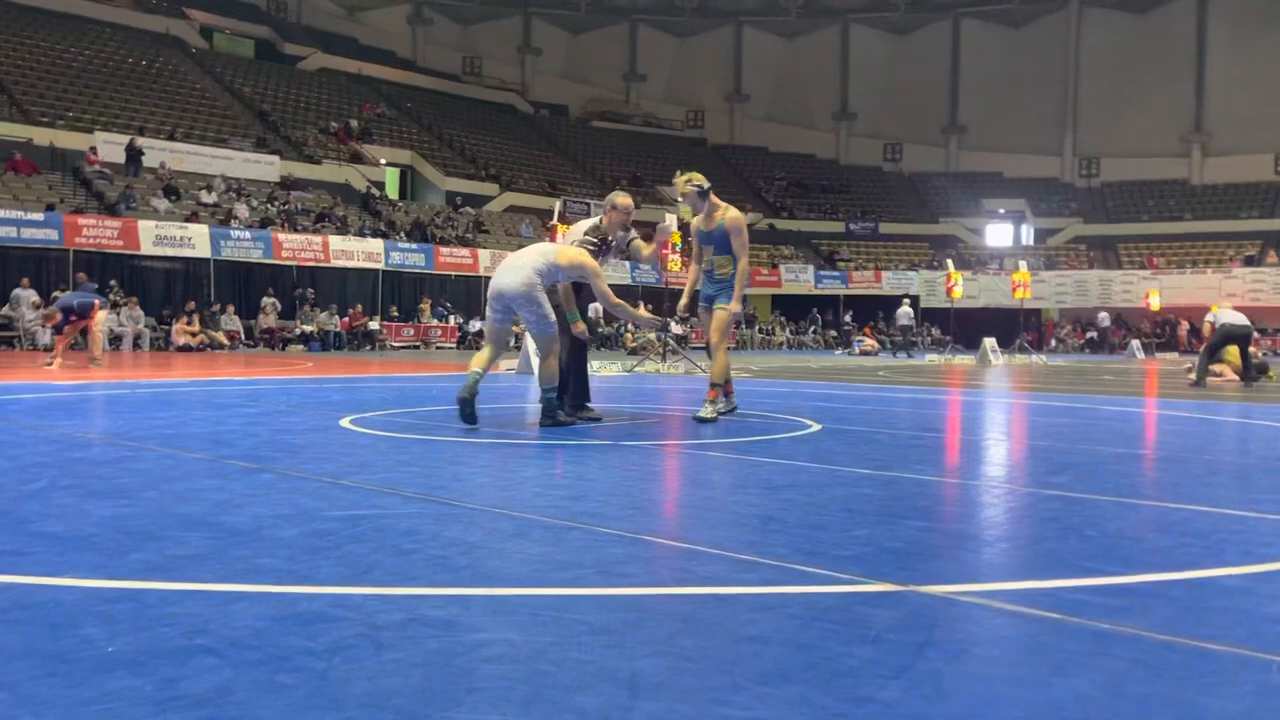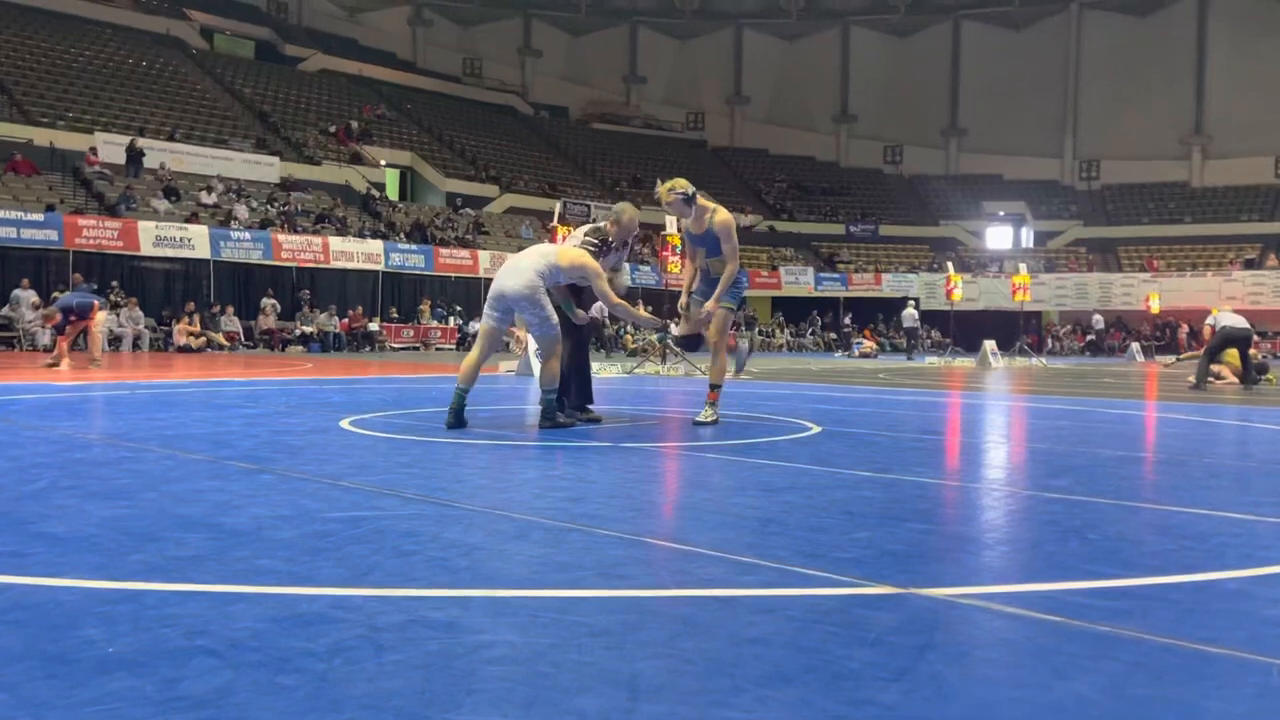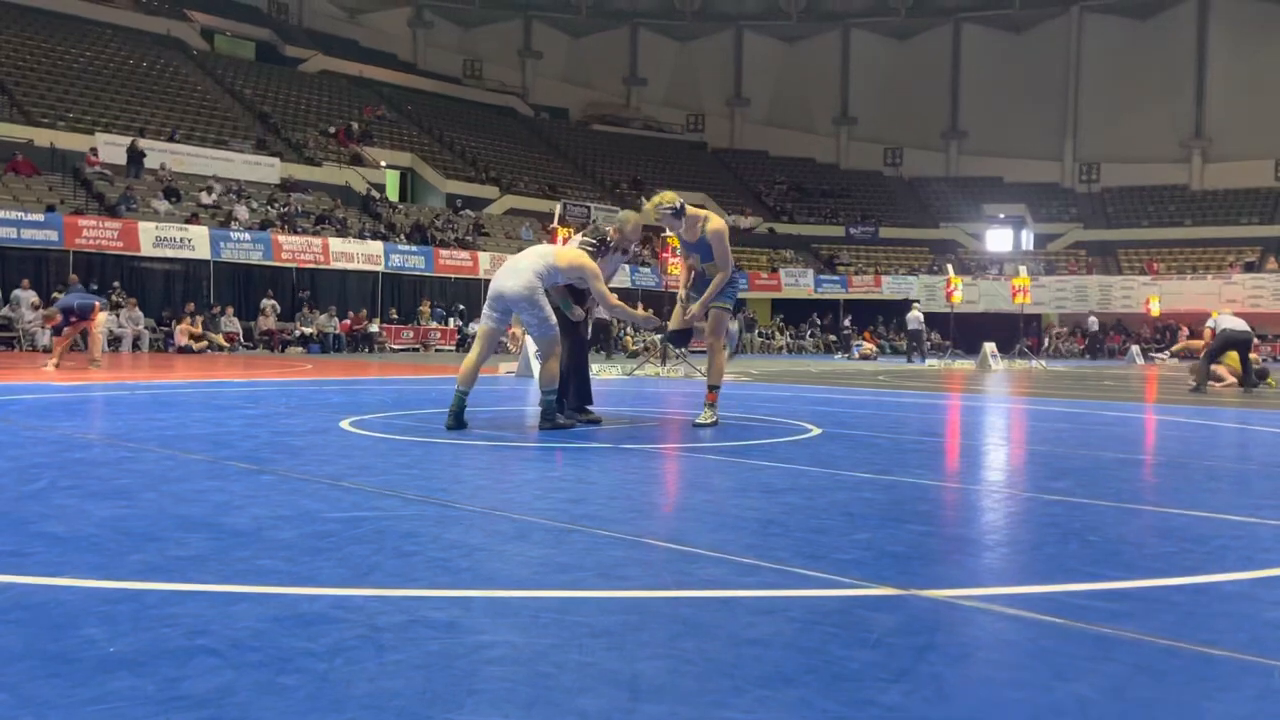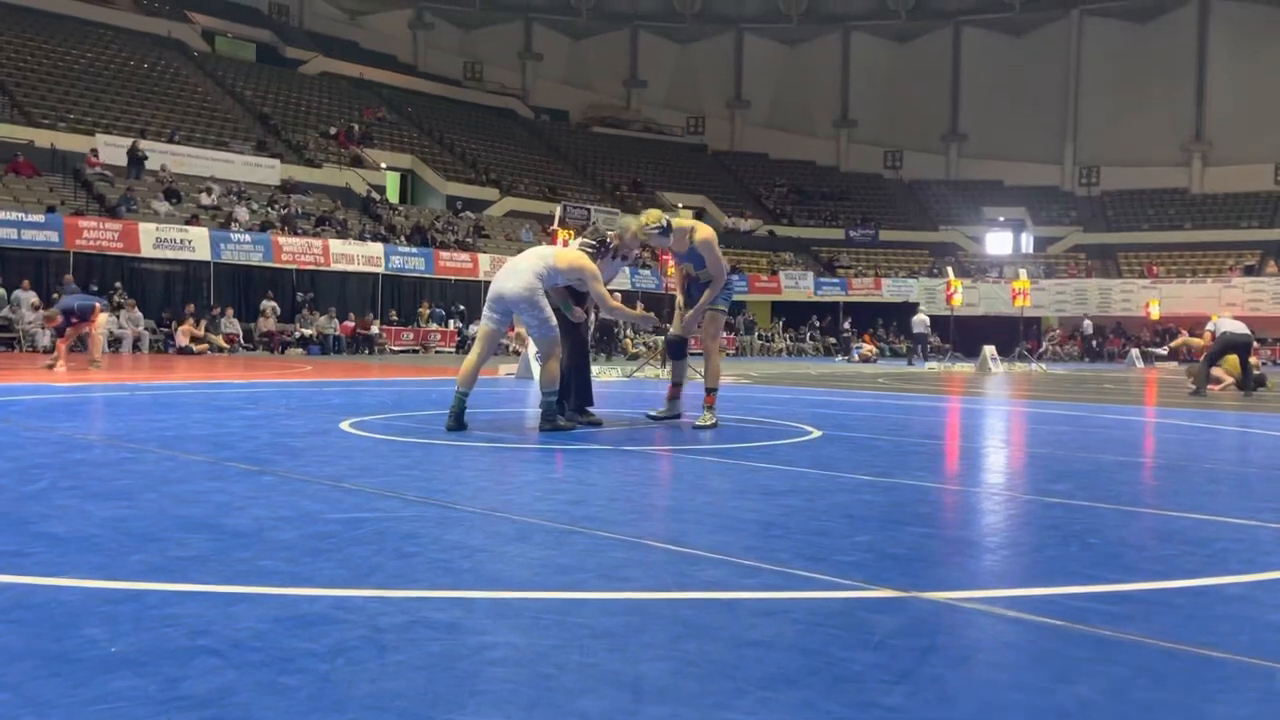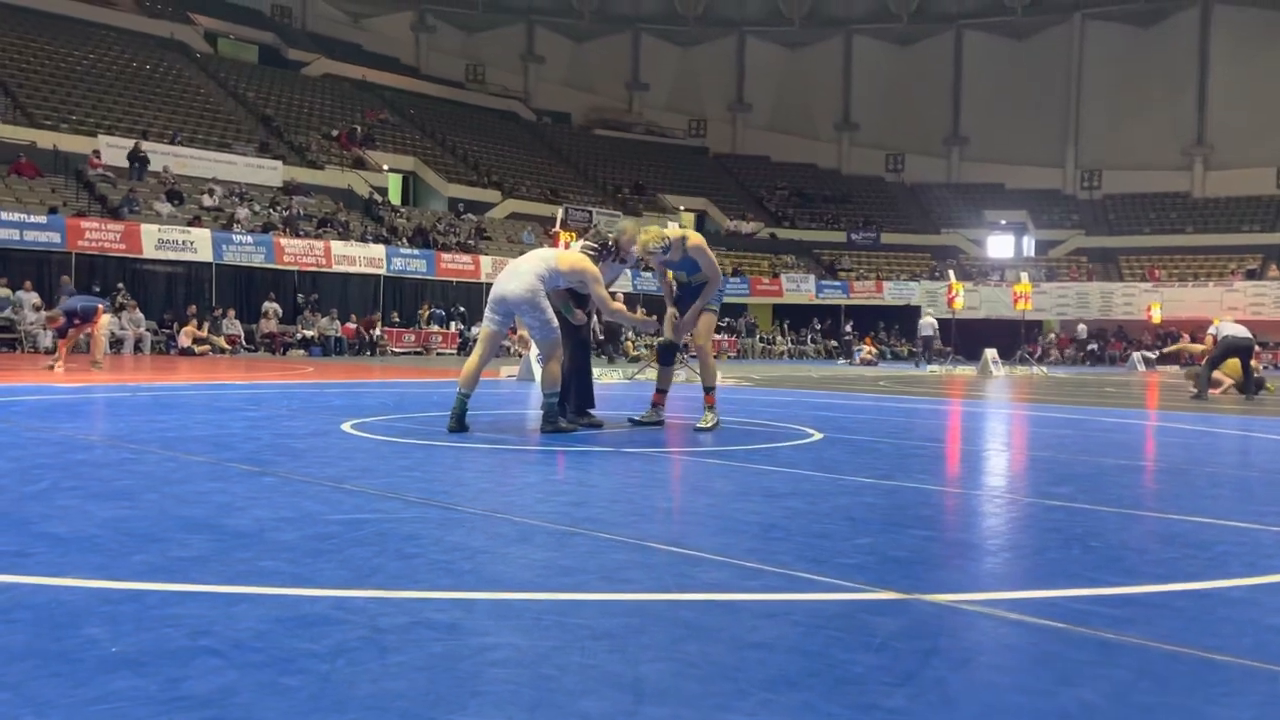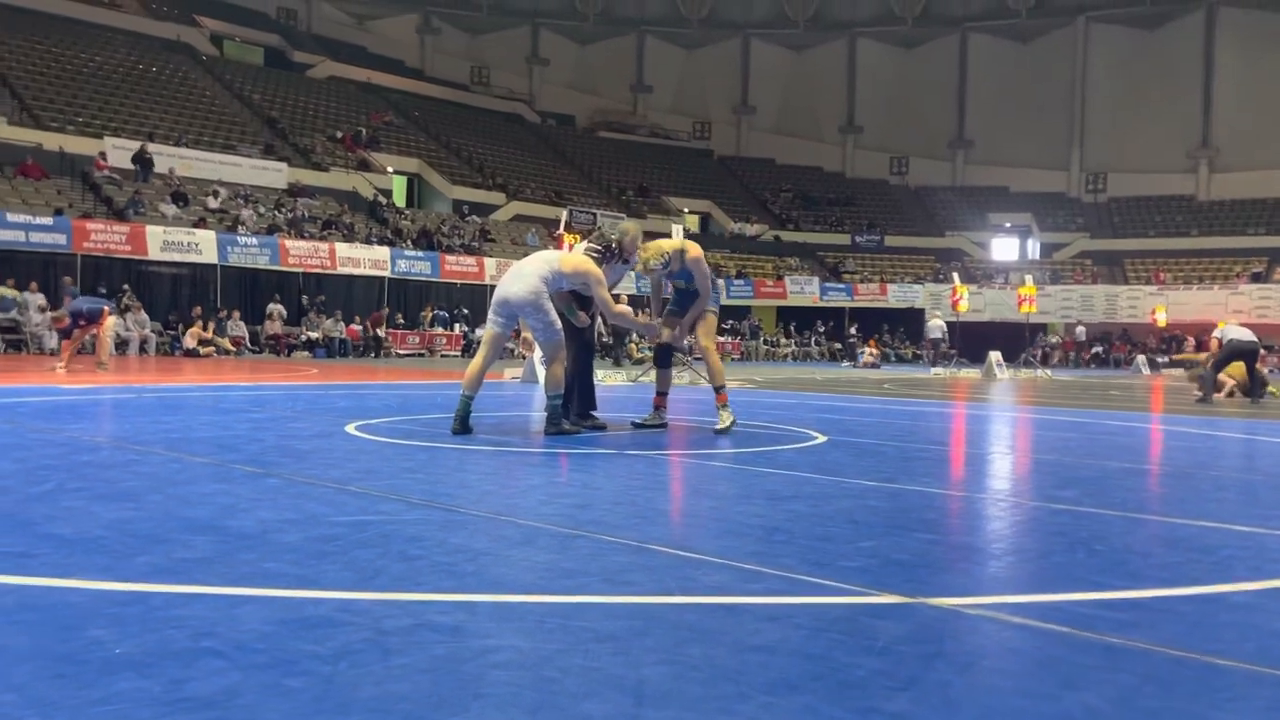
dt=0.2s
person 1, frame 1
left shoulder: (732, 218)
right shoulder: (696, 223)
left elbow: (743, 260)
left wrist: (737, 299)
right wrist: (686, 296)
left hip: (728, 287)
right hip: (707, 288)
left knee: (716, 343)
right knee: (713, 347)
left ankle: (712, 404)
right ankle: (728, 399)
person 1, frame 2
left shoulder: (722, 219)
right shoulder: (686, 223)
left elbow: (732, 264)
left wrist: (715, 300)
right wrist: (685, 293)
left hip: (727, 284)
right hip: (705, 282)
left knee: (716, 342)
right knee: (685, 339)
left ankle: (712, 406)
person 1, frame 3
left shoulder: (714, 227)
right shoulder: (680, 228)
left elbow: (725, 270)
left wrist: (701, 304)
right wrist: (683, 286)
left hip: (722, 284)
right hip: (700, 281)
left knee: (713, 343)
right knee: (674, 334)
left ankle: (711, 408)
right ankle: (724, 329)
person 1, frame 4
left shoulder: (702, 237)
right shoulder: (669, 237)
left elbow: (720, 277)
left wrist: (697, 312)
right wrist: (680, 294)
left hip: (717, 287)
right hip: (693, 286)
left knee: (709, 346)
right knee: (674, 343)
left ankle: (710, 410)
right ankle: (673, 404)
person 1, frame 5
left shoulder: (693, 244)
right shoulder: (658, 249)
left elbow: (716, 278)
left wrist: (693, 312)
right wrist: (670, 306)
left hip: (707, 289)
right hip: (683, 290)
left knee: (701, 345)
right knee: (666, 348)
left ankle: (711, 411)
right ankle: (657, 410)
person 1, frame 6
left shoulder: (691, 255)
right shoulder: (650, 257)
left elbow: (705, 293)
right elbow: (656, 288)
left wrist: (683, 325)
right wrist: (655, 319)
left hip: (703, 295)
right hip: (680, 295)
left knee: (705, 346)
right knee: (662, 348)
left ankle: (724, 410)
right ankle: (659, 412)
person 2, frame 1
left shoulder: (623, 234)
right shoulder: (583, 233)
left elbow: (645, 257)
left wrist: (659, 242)
right wrist: (574, 318)
left hip: (581, 285)
right hip: (558, 285)
left knee: (578, 340)
right knee: (574, 340)
left ankle: (558, 398)
right ankle: (576, 404)
person 2, frame 2
left shoulder: (623, 242)
right shoulder: (584, 238)
left elbow: (613, 277)
left wrist: (615, 282)
right wrist: (573, 312)
left hip: (581, 289)
left knee: (579, 342)
right knee: (575, 342)
left ankle: (557, 400)
right ankle: (576, 405)
person 2, frame 3
left shoulder: (626, 249)
right shoulder: (586, 242)
left wrist: (591, 302)
right wrist: (570, 308)
left hip: (581, 292)
right hip: (559, 289)
left knee: (578, 344)
right knee: (575, 344)
left ankle: (557, 400)
right ankle: (575, 405)
person 2, frame 4
left shoulder: (627, 254)
right shoulder: (588, 246)
left wrist: (588, 301)
right wrist: (569, 309)
left hip: (582, 294)
right hip: (560, 291)
left knee: (578, 346)
right knee: (576, 346)
left ankle: (558, 402)
right ankle: (576, 407)
person 2, frame 5
left shoulder: (629, 257)
right shoulder: (586, 250)
left wrist: (590, 304)
right wrist: (570, 312)
left hip: (583, 296)
right hip: (561, 293)
left knee: (580, 348)
right knee: (577, 348)
left ankle: (559, 404)
right ankle: (577, 409)
person 2, frame 6
left shoulder: (631, 257)
right shoulder: (589, 251)
left wrist: (595, 305)
right wrist: (574, 313)
left hip: (587, 298)
right hip: (566, 296)
left knee: (584, 350)
right knee: (580, 350)
left ankle: (563, 406)
right ankle: (580, 411)
person 3, frame 1
left shoulder: (560, 251)
right shoulder: (588, 262)
right elbow: (612, 304)
right wrist: (640, 317)
left hip: (499, 279)
right hip: (522, 284)
left knee: (493, 347)
right knee: (550, 349)
left ankle: (469, 390)
right ankle: (549, 413)
person 3, frame 2
left shoulder: (561, 252)
right shoulder: (589, 263)
right elbow: (614, 304)
right wrist: (640, 317)
left hip: (501, 280)
right hip: (525, 286)
left knee: (482, 348)
right knee: (552, 351)
left ankle: (455, 410)
right ankle: (549, 415)
person 3, frame 3
left shoulder: (559, 252)
right shoulder: (587, 263)
right elbow: (612, 305)
right wrist: (640, 318)
left hip: (499, 281)
right hip: (524, 287)
left knee: (480, 350)
right knee: (552, 352)
left ankle: (455, 413)
right ankle: (548, 415)
person 3, frame 4
left shoulder: (558, 253)
right shoulder: (587, 265)
right elbow: (610, 307)
right wrist: (638, 317)
left hip: (499, 282)
right hip: (524, 289)
left knee: (480, 351)
right knee: (552, 353)
left ankle: (456, 414)
right ankle: (549, 417)
person 3, frame 5
left shoulder: (561, 256)
right shoulder: (588, 267)
right elbow: (611, 310)
right wrist: (639, 321)
left hip: (501, 284)
right hip: (525, 290)
left knee: (482, 353)
right knee: (553, 355)
left ankle: (457, 416)
right ankle: (550, 419)
person 3, frame 6
left shoulder: (564, 258)
right shoulder: (592, 270)
right elbow: (613, 314)
right wrist: (642, 325)
left hip: (505, 286)
right hip: (529, 292)
left knee: (485, 355)
right knee: (556, 357)
left ankle: (461, 418)
right ankle: (554, 421)
